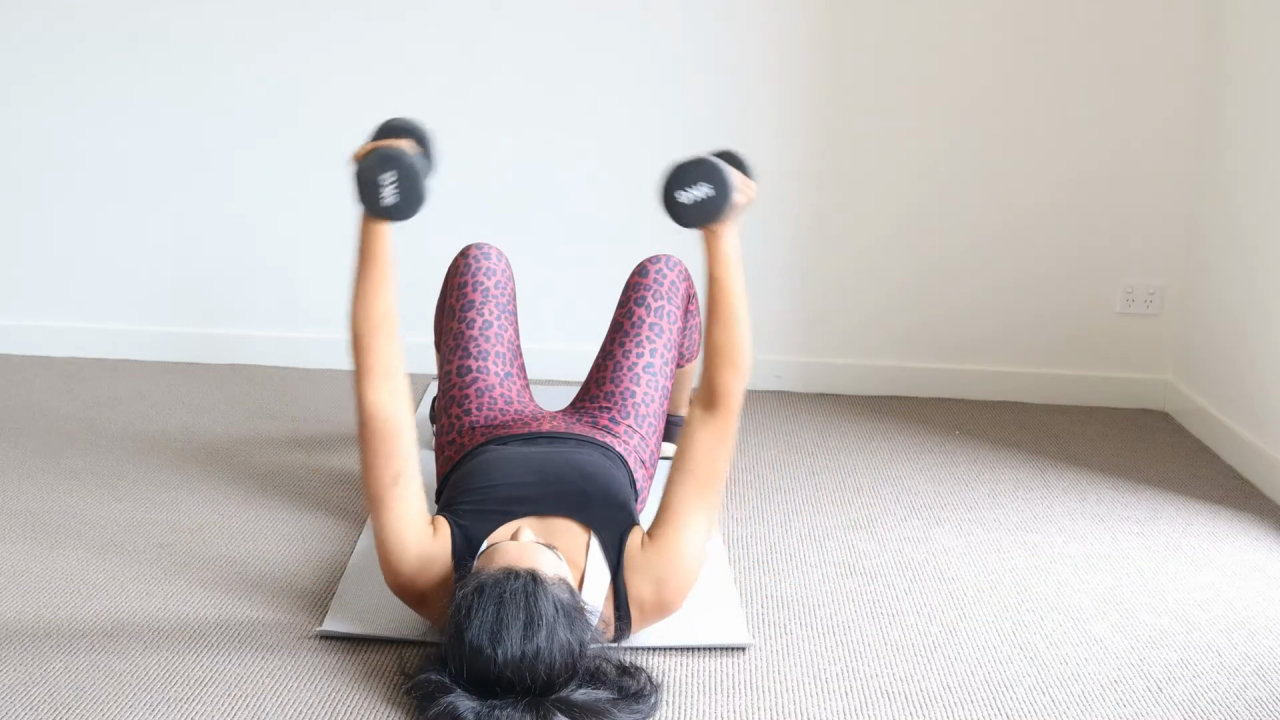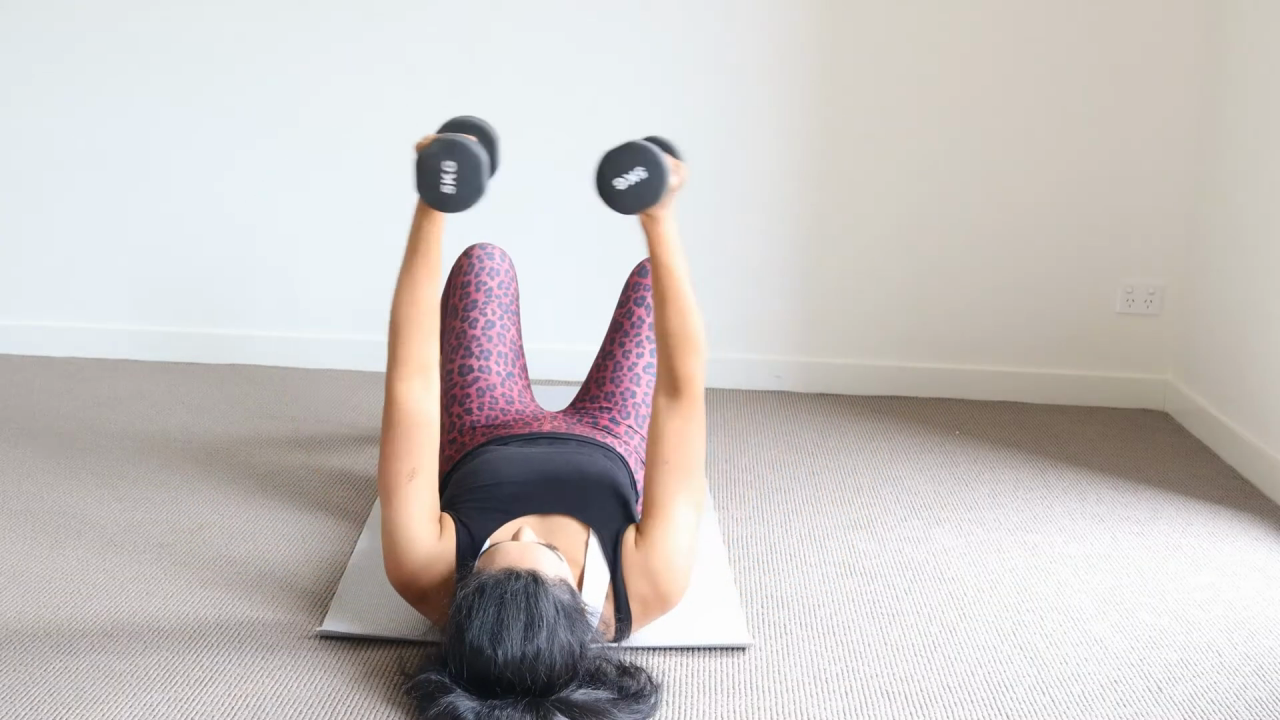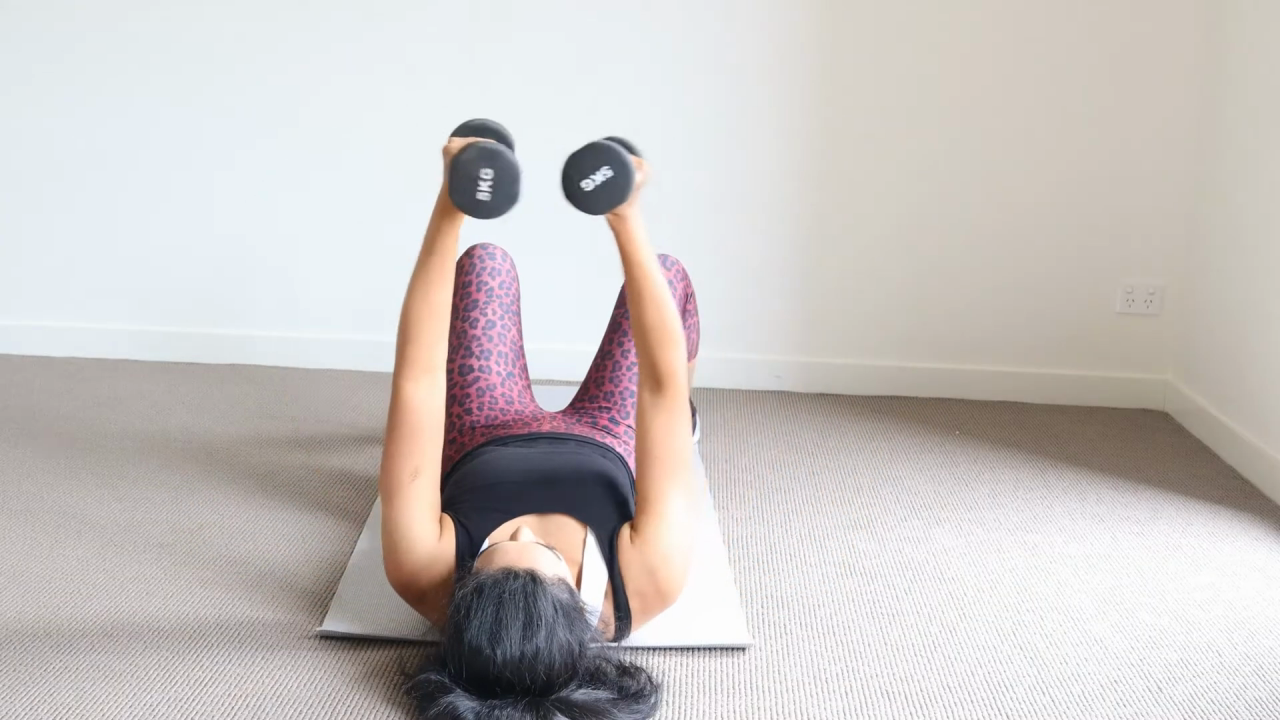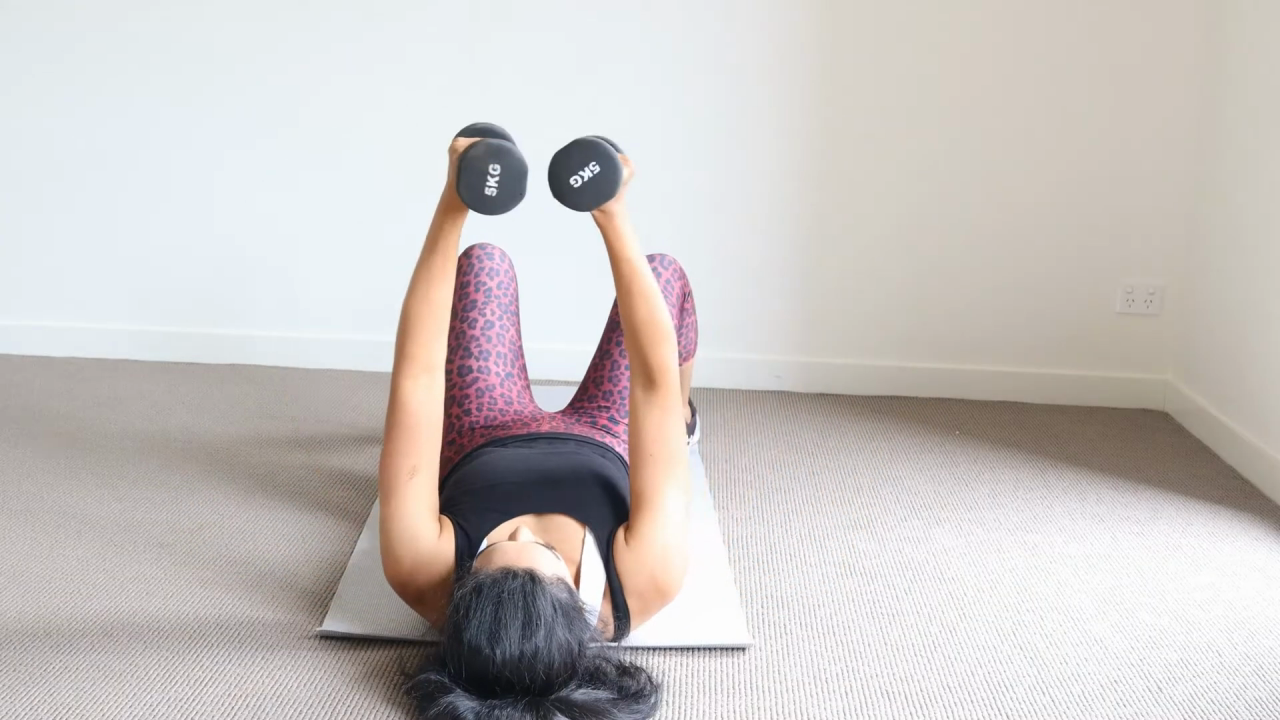
dt=0.2s
person 1, frame 1
left shoulder: (427, 577)
right shoulder: (647, 589)
left elbow: (378, 391)
right elbow: (720, 405)
left wrist: (376, 221)
right wrist: (721, 236)
left hip: (484, 449)
right hip: (606, 455)
left knee: (481, 261)
right knee: (663, 273)
right ankle: (672, 427)
person 1, frame 2
left shoulder: (429, 574)
right shoulder: (645, 587)
left elbow: (410, 382)
right elbow: (681, 391)
left wrist: (431, 208)
right wrist: (658, 221)
left hip: (483, 448)
right hip: (605, 451)
left knee: (484, 261)
right knee: (660, 275)
person 1, frame 3
left shoulder: (429, 576)
right shoulder: (643, 583)
left elbow: (417, 381)
right elbow: (660, 386)
left wrist: (448, 209)
right wrist: (624, 218)
left hip: (483, 447)
right hip: (603, 451)
left knee: (486, 261)
right knee: (665, 273)
right ankle: (683, 423)
person 1, frame 4
left shoulder: (428, 575)
right shoulder: (640, 581)
left elbow: (415, 382)
right elbow: (655, 384)
left wrist: (450, 211)
right wrist: (611, 217)
left hip: (483, 448)
right hip: (603, 451)
left knee: (483, 261)
right knee: (665, 273)
right ankle: (685, 424)
